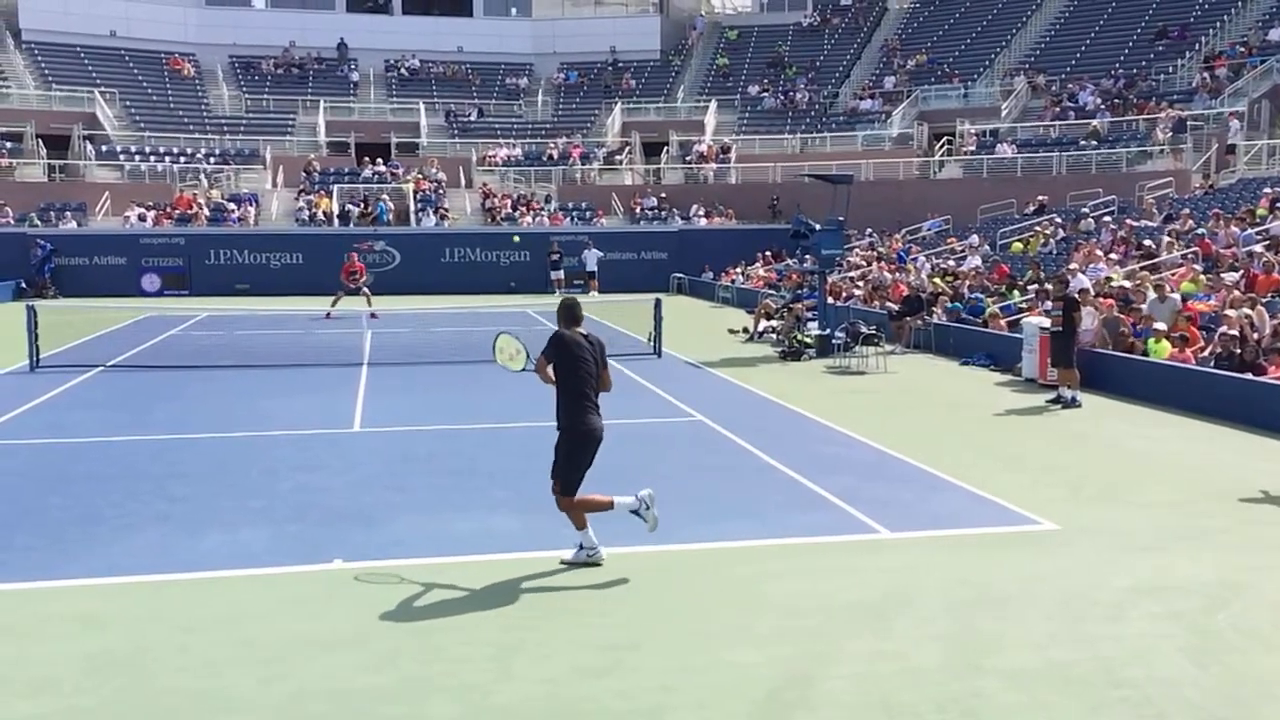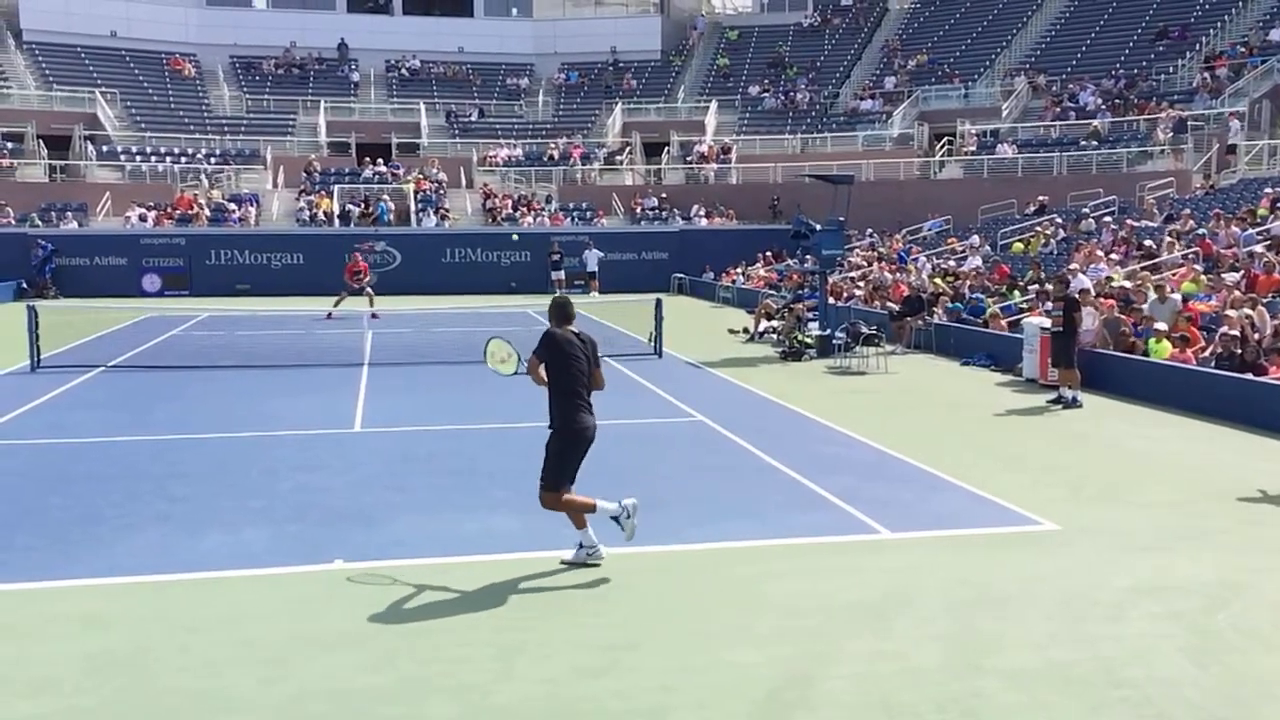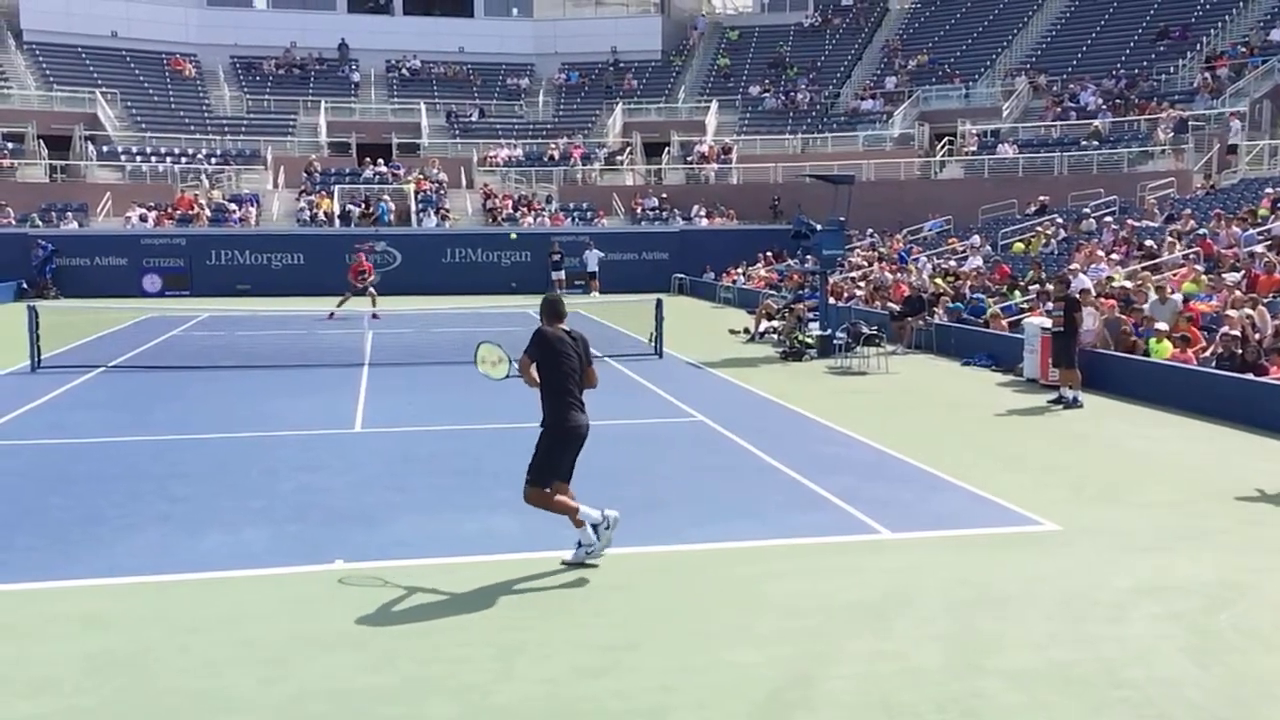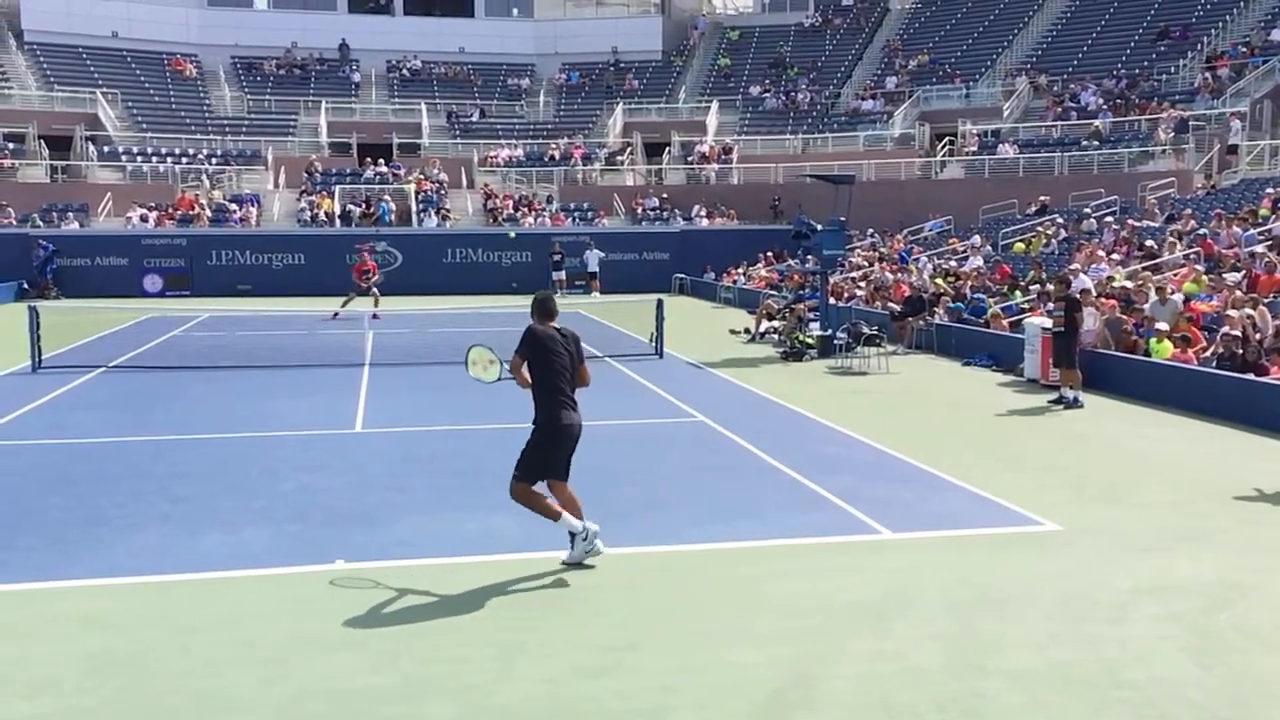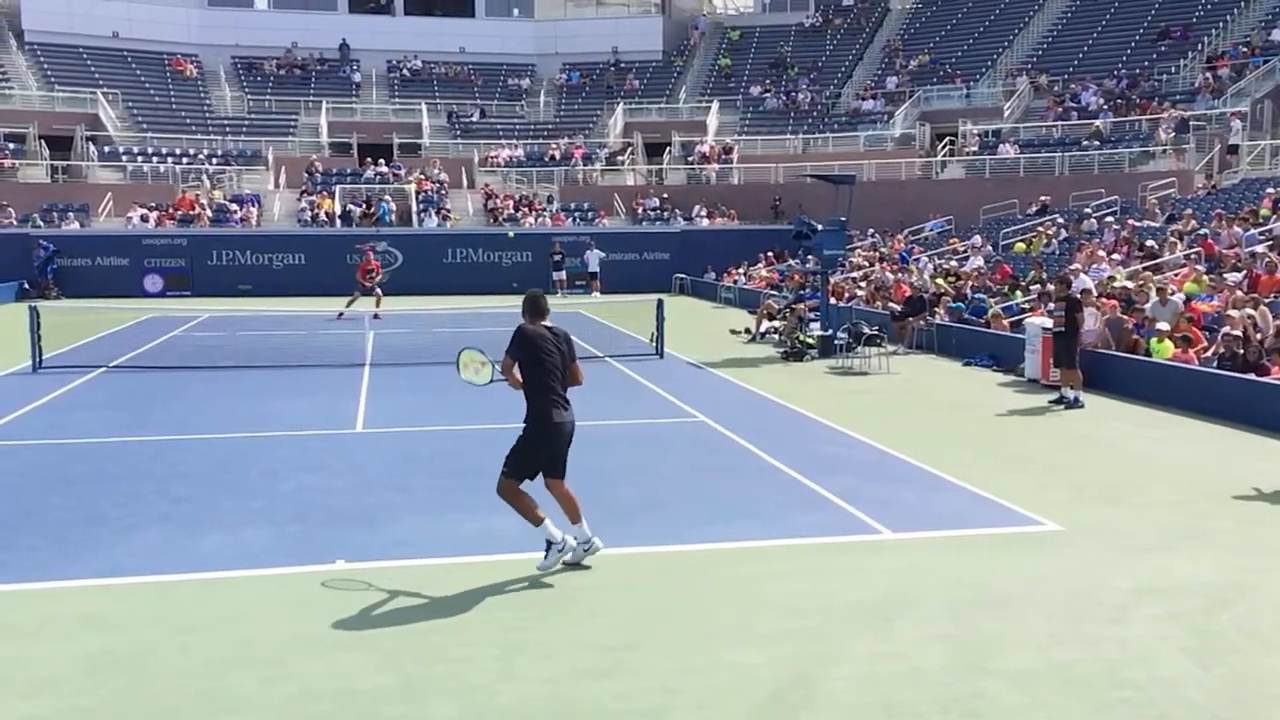
dt=0.2s
person 1, frame 1
left shoulder: (560, 338)
right shoulder: (596, 343)
left elbow: (540, 368)
right elbow: (606, 385)
left wrist: (552, 379)
left hip: (578, 429)
right hip: (590, 426)
left knee: (566, 501)
right knee: (560, 491)
left ankle: (635, 502)
right ankle: (590, 547)
person 1, frame 2
left shoulder: (552, 337)
right shoulder: (588, 341)
left elbow: (532, 368)
right elbow: (599, 383)
left wrist: (544, 379)
left hip: (569, 427)
right hip: (584, 425)
left knee: (549, 498)
right knee: (560, 490)
left ankle: (617, 510)
right ankle: (590, 546)
person 1, frame 3
left shoulder: (543, 335)
right shoulder: (580, 339)
left elbow: (524, 368)
right elbow: (592, 381)
left wrist: (536, 380)
left hip: (561, 426)
right hip: (578, 423)
left knee: (533, 494)
right knee: (558, 487)
left ankle: (599, 519)
right ankle: (588, 543)
person 1, frame 4
left shoulder: (533, 333)
right shoulder: (571, 337)
left elbow: (514, 368)
right elbow: (584, 380)
left wrist: (527, 381)
left hip: (552, 424)
right hip: (571, 422)
left knee: (520, 489)
right knee: (557, 485)
left ankle: (579, 529)
right ankle: (587, 542)
person 1, frame 5
left shoulder: (524, 333)
right shoulder: (563, 336)
left elbow: (506, 369)
right elbow: (577, 378)
left wrist: (518, 381)
left hip: (543, 423)
right hip: (564, 420)
left knee: (507, 486)
right knee: (555, 483)
left ankle: (556, 540)
right ankle: (585, 540)
